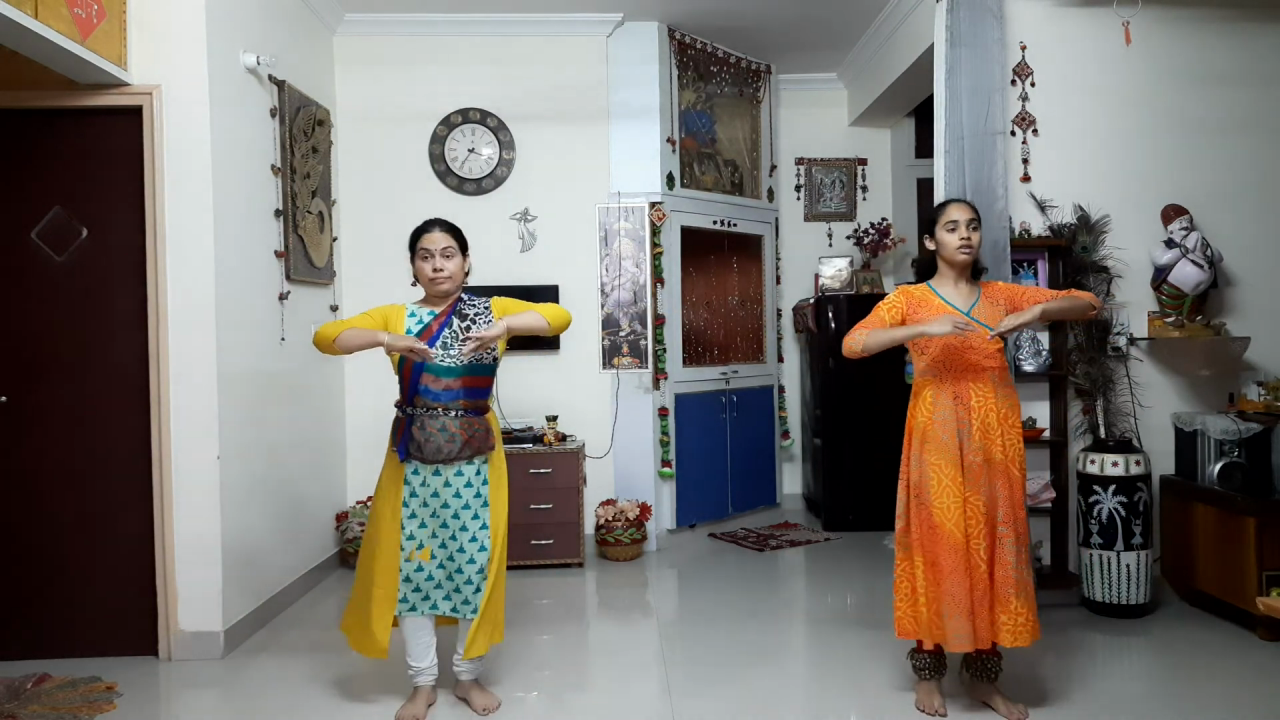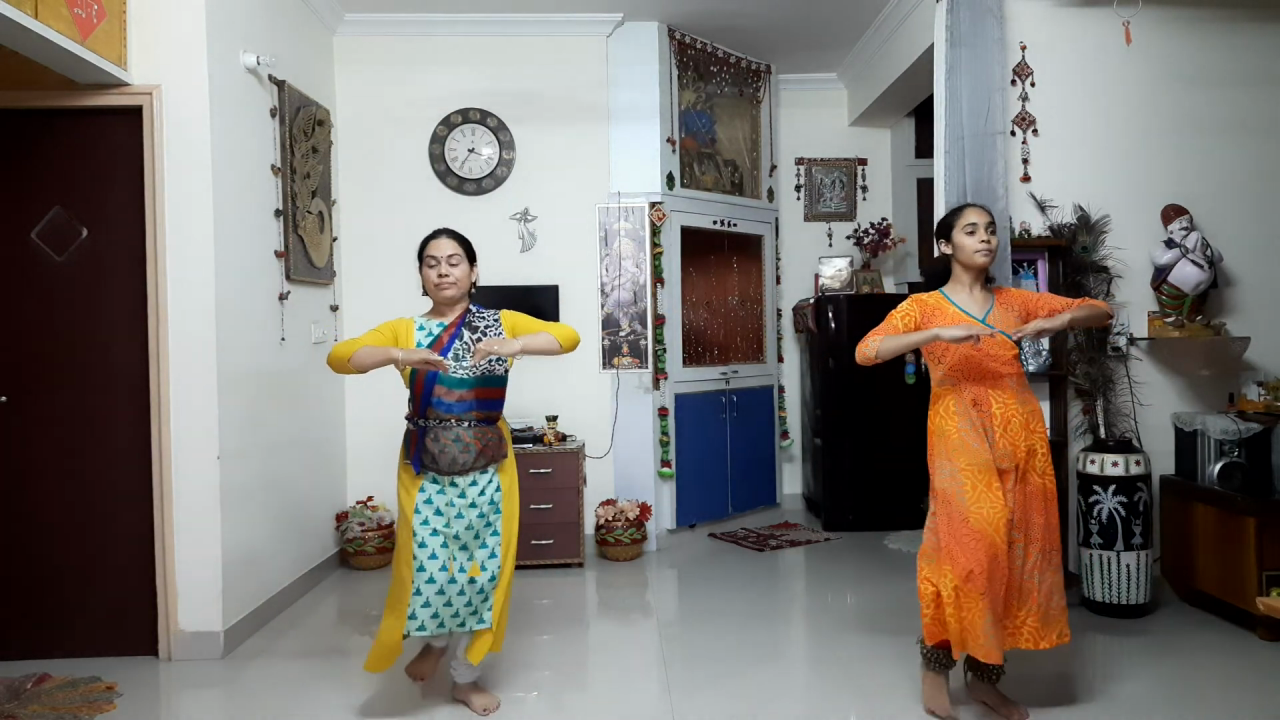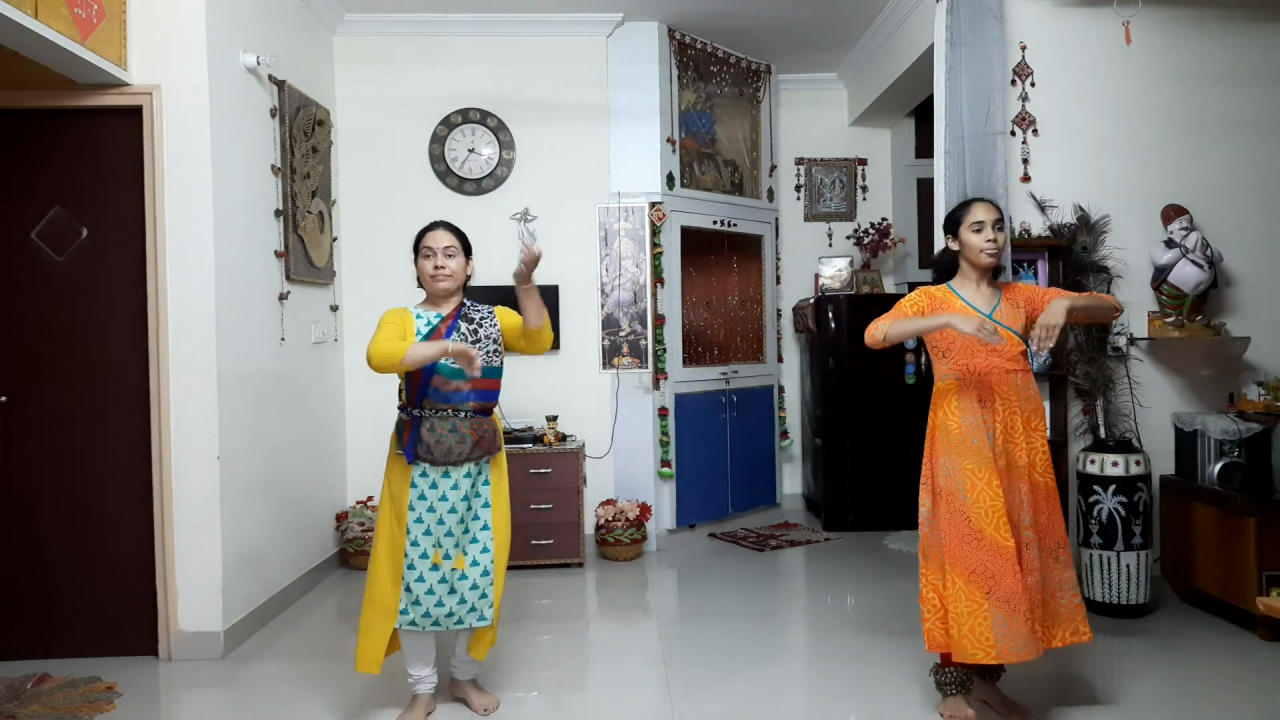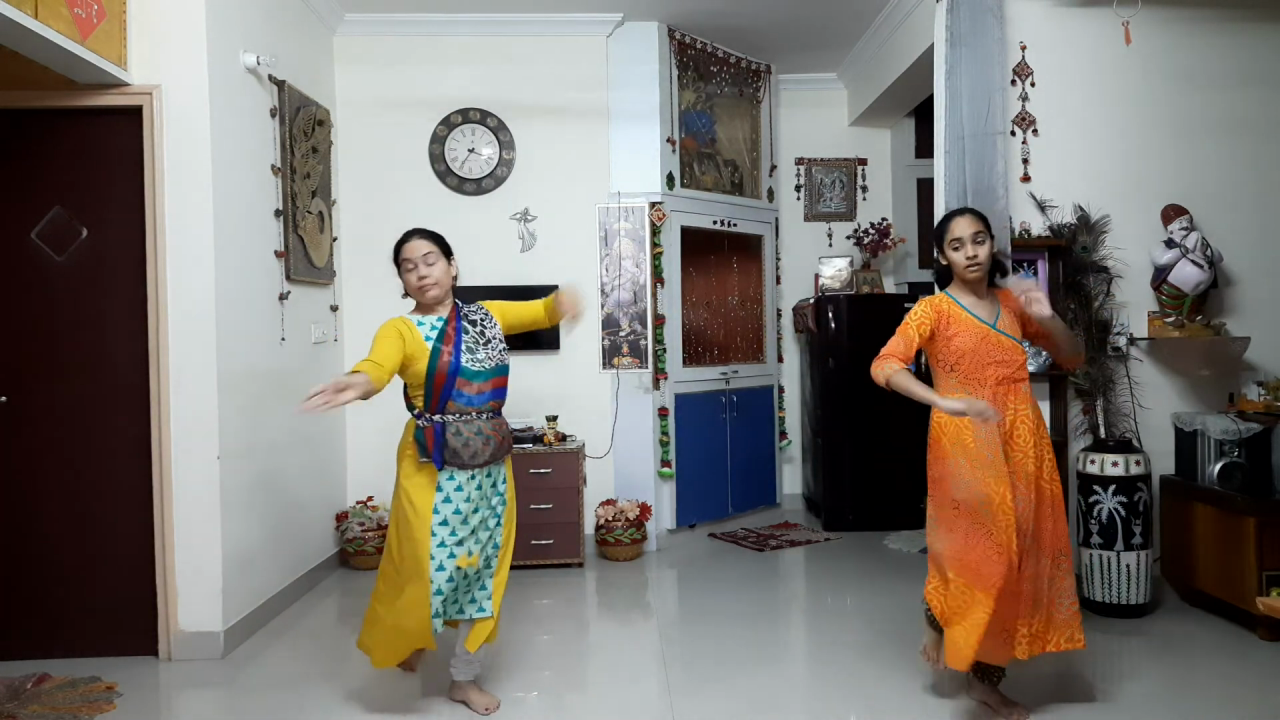
dt=0.4s
person 1, frame 1
left shoulder: (1002, 295)
right shoulder: (908, 298)
left elbow: (1088, 303)
right elbow: (853, 344)
left wrist: (1036, 310)
right wrist: (924, 328)
left hip: (996, 435)
right hip: (937, 435)
left knee: (995, 547)
right knee: (936, 545)
left ankle: (983, 675)
right ankle: (928, 673)
person 1, frame 2
left shoulder: (1017, 302)
right shoulder: (923, 306)
left elbow: (1102, 311)
right elbow: (866, 351)
left wrist: (1063, 320)
right wrist: (939, 334)
left hip: (1020, 440)
right hip: (960, 440)
left knee: (1014, 552)
right knee: (965, 550)
left ankle: (983, 675)
right ankle: (936, 661)
person 1, frame 3
left shoulder: (1024, 297)
right shoulder: (931, 300)
left elbow: (1110, 307)
right elbow: (875, 335)
left wrist: (1065, 304)
right wrist: (948, 318)
left hip: (1020, 440)
right hip: (960, 441)
left knee: (1018, 551)
right knee: (964, 551)
left ankle: (986, 676)
person 1, frame 4
left shoulder: (1014, 303)
right shoulder: (932, 310)
left elbow: (1073, 359)
right elbow: (883, 367)
left wrist: (1047, 320)
right wrist: (939, 398)
left hip: (1023, 446)
right hip: (966, 448)
left knee: (1025, 554)
right knee: (977, 552)
left ankle: (984, 677)
right ankle: (938, 620)
person 2, frame 1
left shoulder: (492, 309)
right shoulder: (395, 317)
left elbow: (559, 317)
right elbow: (325, 337)
left wrist: (501, 327)
right wrist: (385, 340)
left hip: (475, 462)
right hip: (414, 462)
left knee: (475, 565)
right knee: (414, 566)
left ankle: (467, 676)
person 2, frame 2
left shoulder: (502, 323)
right shoulder: (403, 330)
left elbow: (568, 338)
right elbow: (339, 358)
left wrist: (516, 344)
right wrist: (401, 355)
left hip: (486, 471)
right hip: (426, 472)
left knee: (484, 575)
right knee: (427, 576)
left ankle: (465, 678)
right ankle: (434, 640)
person 2, frame 3
left shoulder: (492, 317)
right shoulder: (401, 319)
left elbow: (540, 340)
right elbow: (381, 357)
left wrist: (525, 283)
right wrist: (449, 347)
left hip: (478, 465)
right hip: (418, 466)
left knee: (476, 569)
right knee: (416, 573)
left ankle: (464, 677)
person 2, frame 4
left shoulder: (488, 315)
right shoulder: (402, 330)
left elbow: (540, 310)
right elbow: (368, 379)
left wrist: (562, 303)
right wrist: (345, 387)
left hip: (488, 465)
right hip: (433, 467)
left knee: (481, 570)
right knee: (432, 572)
left ankle: (464, 677)
right ankle: (407, 644)
